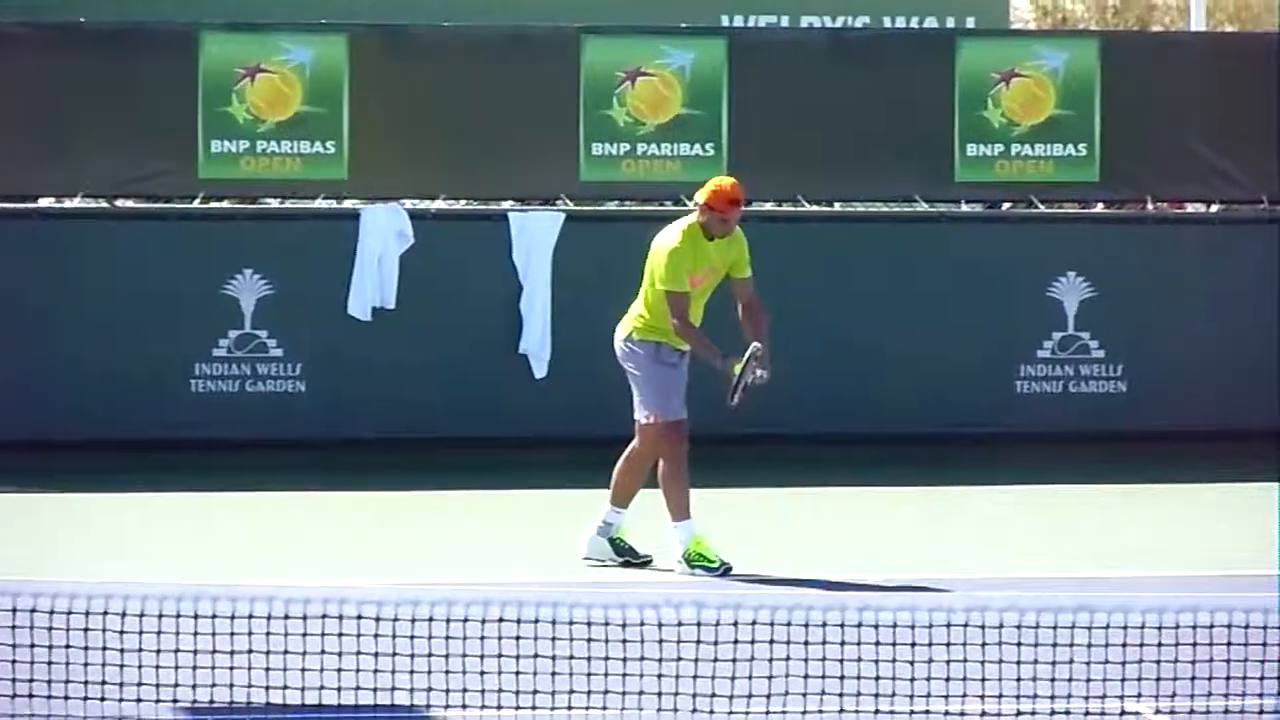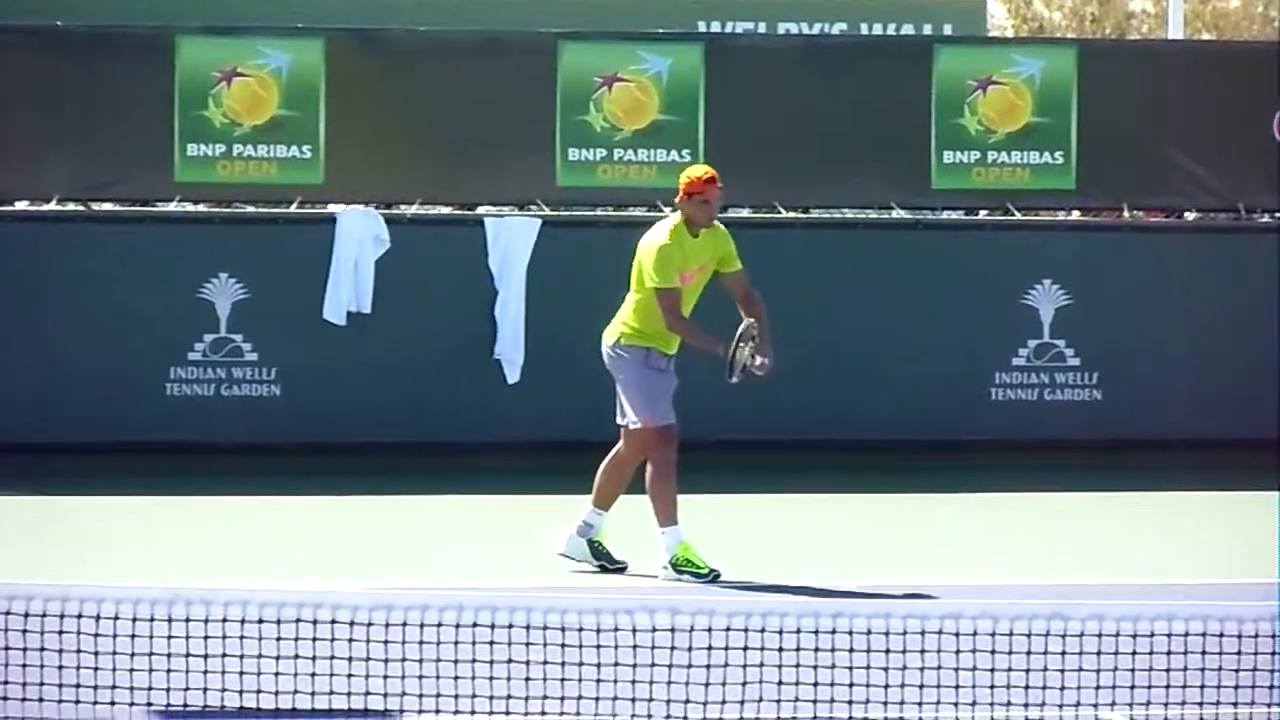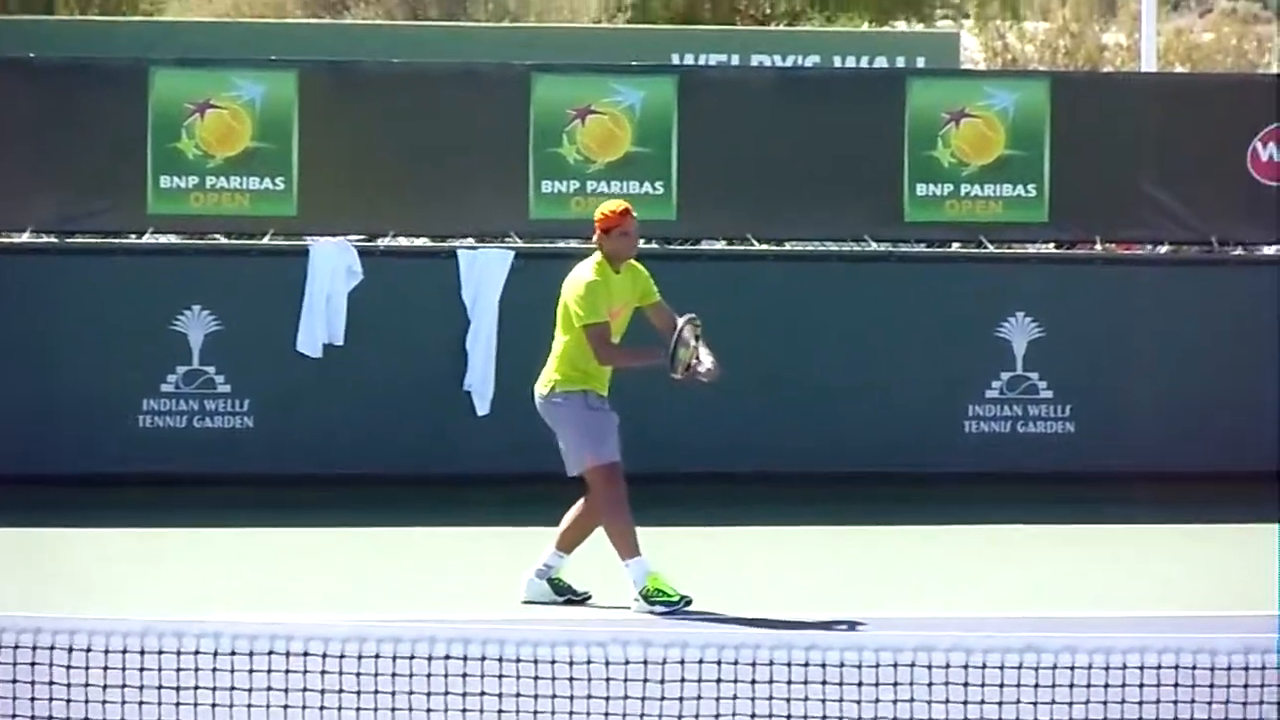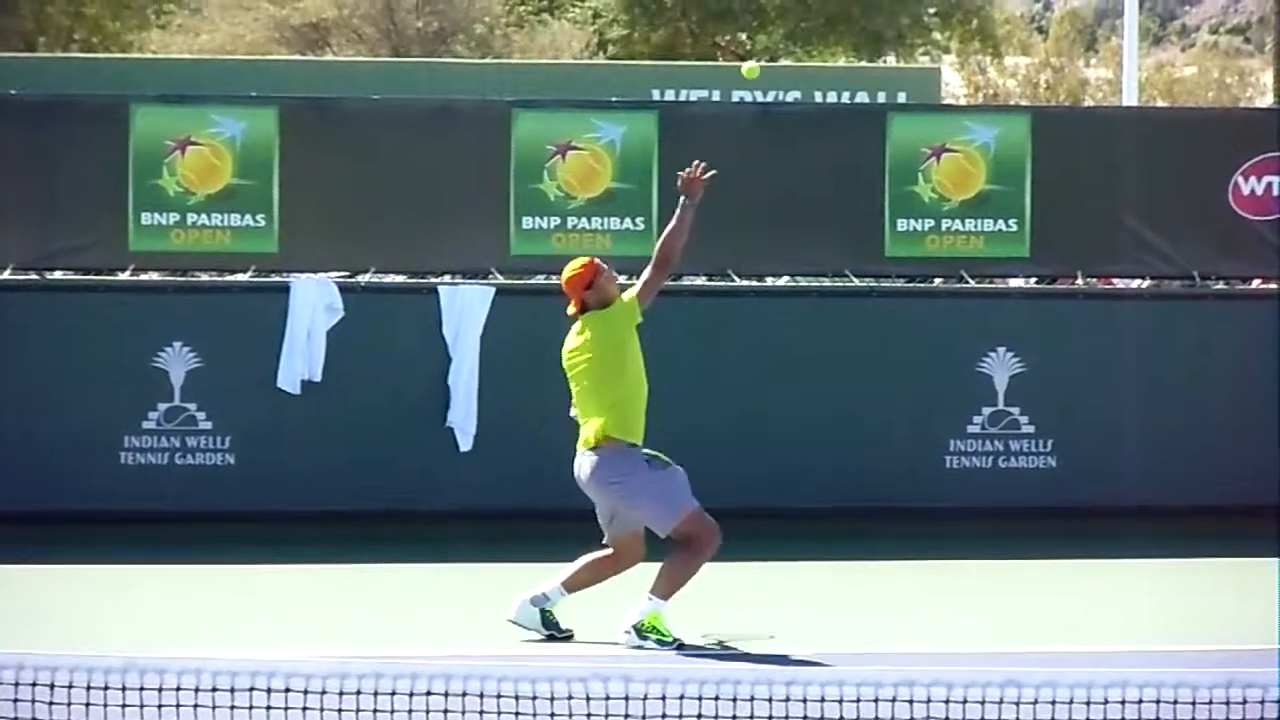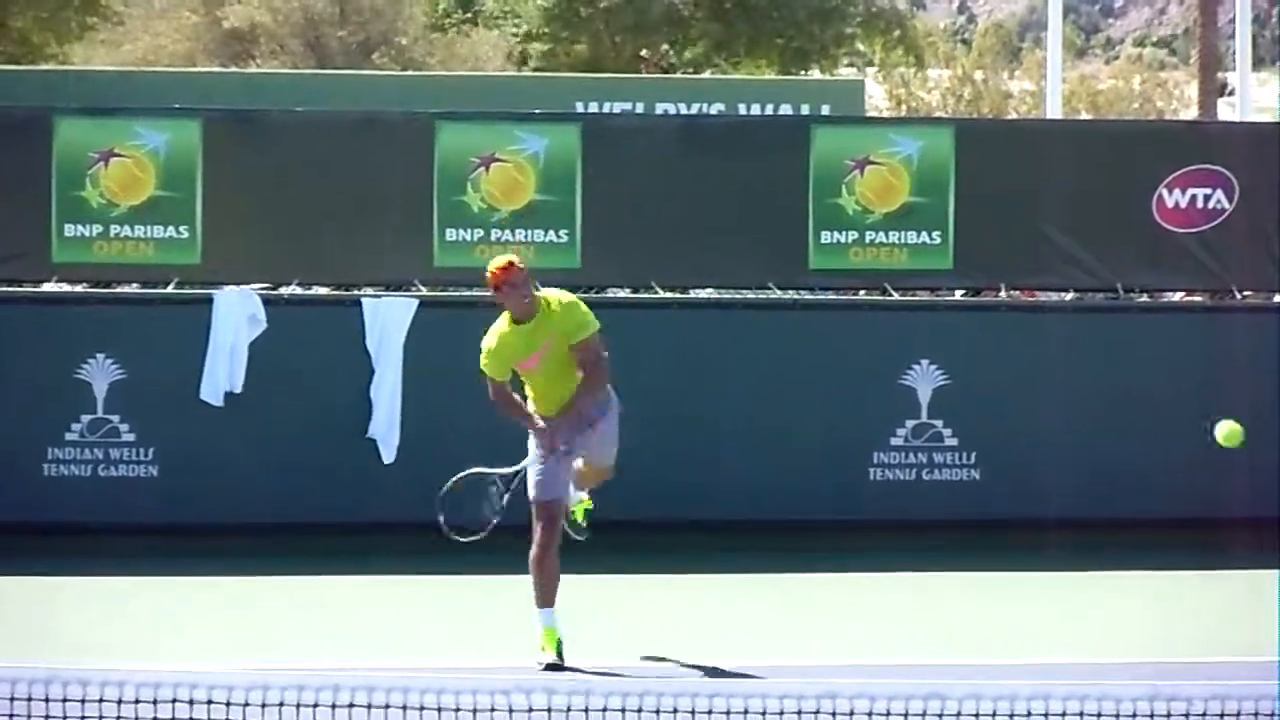
dt=1s
person 1, frame 1
left shoulder: (734, 240)
right shoulder: (674, 246)
left elbow: (748, 302)
right elbow: (679, 321)
left wrist: (760, 351)
right wrist: (722, 362)
left hip: (672, 347)
right hip: (646, 342)
left knee: (648, 442)
right knee: (673, 439)
left ankle: (603, 534)
right ankle: (689, 547)
person 1, frame 2
left shoulder: (718, 236)
right shoulder: (662, 244)
left elbow: (745, 295)
right elbow: (672, 319)
left wrist: (761, 342)
right wrist: (722, 347)
left hip: (655, 350)
right hip: (634, 346)
left knee: (633, 446)
right knee: (663, 442)
left ankle: (584, 534)
right ankle: (675, 552)
person 1, frame 3
left shoulder: (634, 274)
right shoulder: (587, 282)
left elbow: (671, 323)
right elbow: (604, 353)
left wrist: (701, 353)
right wrist: (663, 357)
left hip: (587, 394)
right hip: (567, 392)
left knee: (602, 493)
right knee: (610, 483)
left ankle: (543, 576)
right ankle: (644, 584)
person 1, frame 4
left shoulder: (574, 343)
right shoulder: (615, 319)
right elbow: (662, 267)
right wrist: (688, 201)
left hip: (595, 464)
right hip: (617, 462)
left knee: (624, 553)
right knee: (704, 535)
left ankle: (535, 603)
right ankle: (642, 620)
person 1, frame 5
left shoulder: (564, 307)
right shoulder: (494, 343)
left elbow: (597, 366)
right elbow: (502, 395)
left wrist: (569, 420)
right wrist: (538, 426)
left hip: (592, 412)
right hip: (545, 427)
left knee: (599, 472)
right knee: (547, 526)
left ankle: (576, 490)
right ankle: (549, 635)
